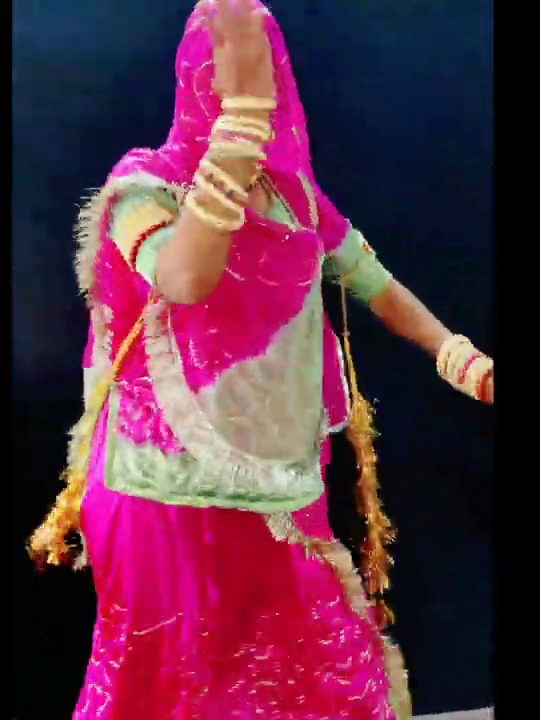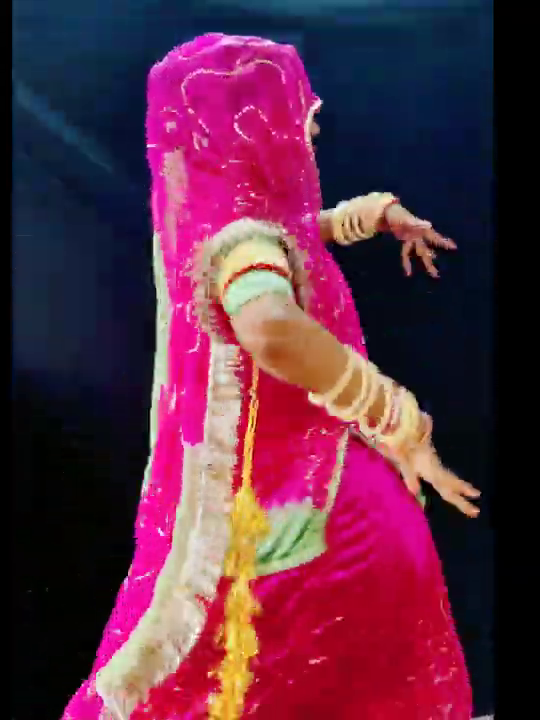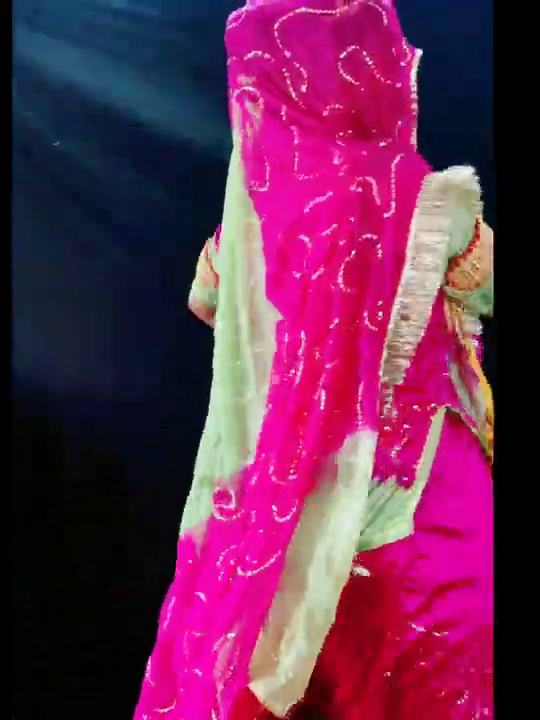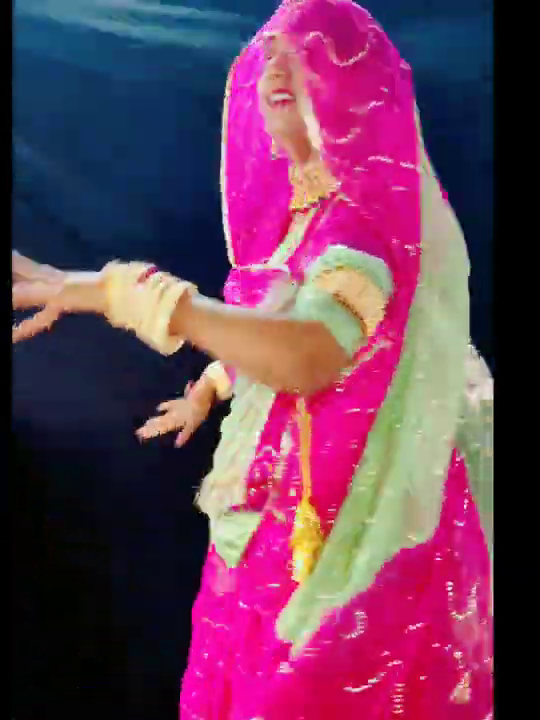
dt=0.7s
person 1, frame 1
left shoulder: (298, 192)
right shoulder: (146, 180)
left elbow: (378, 287)
right elbow: (187, 281)
left wrist: (465, 361)
right wrist: (240, 114)
left hip: (275, 475)
right hip: (167, 482)
left knee: (321, 654)
person 1, frame 2
left shoulder: (209, 217)
right shoulder: (240, 230)
right elbow: (273, 331)
left wrist: (378, 211)
right wrist: (403, 428)
left hip: (252, 500)
right hip: (319, 506)
person 1, frame 3
left shoulder: (263, 188)
right shoulder: (408, 192)
left elbow: (207, 299)
right elbow: (486, 289)
left hip: (288, 492)
right hip: (406, 496)
person 1, frame 4
left shoulder: (366, 220)
right shoulder: (310, 213)
left elbow: (308, 361)
left wrist: (118, 290)
right wrist: (210, 383)
left hip: (343, 540)
right hip: (299, 527)
